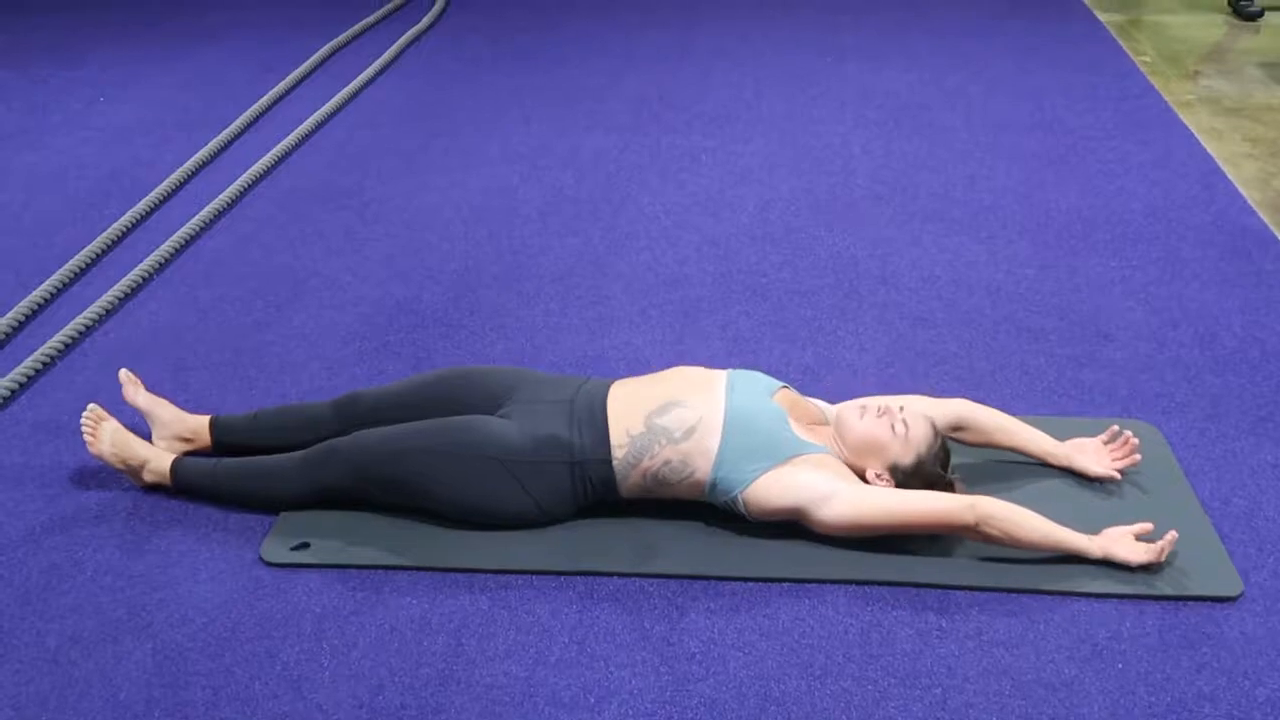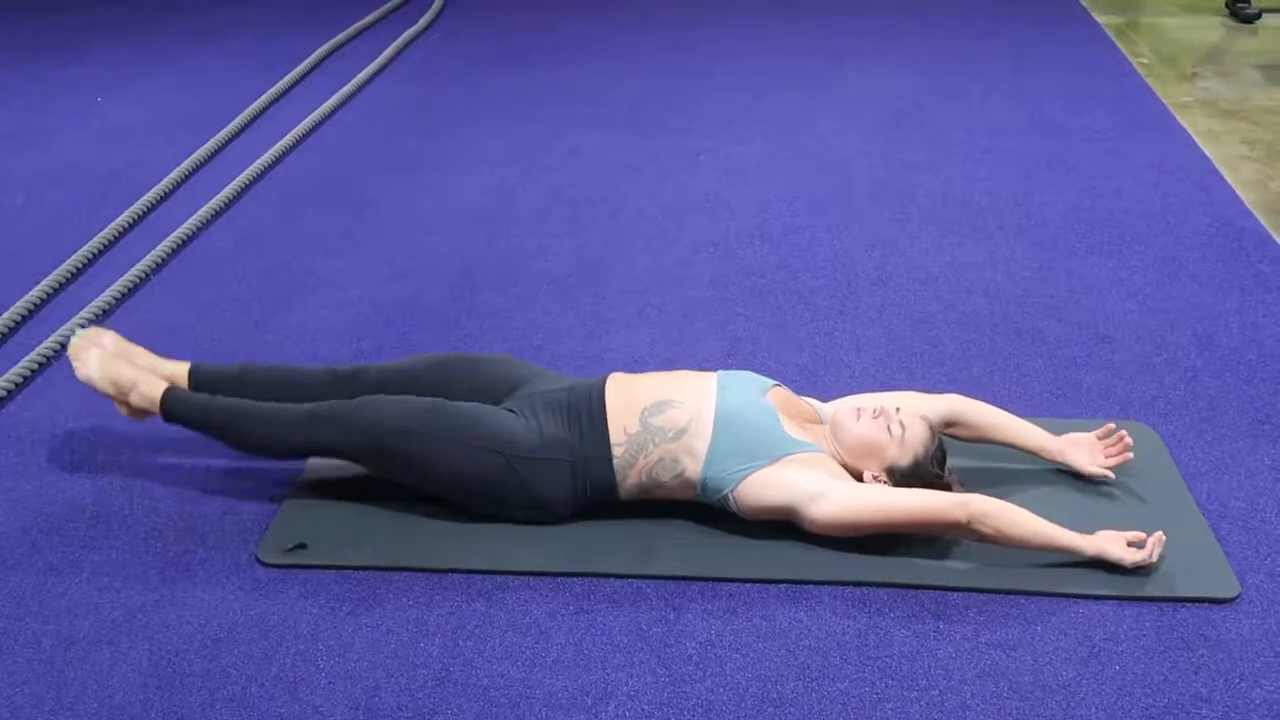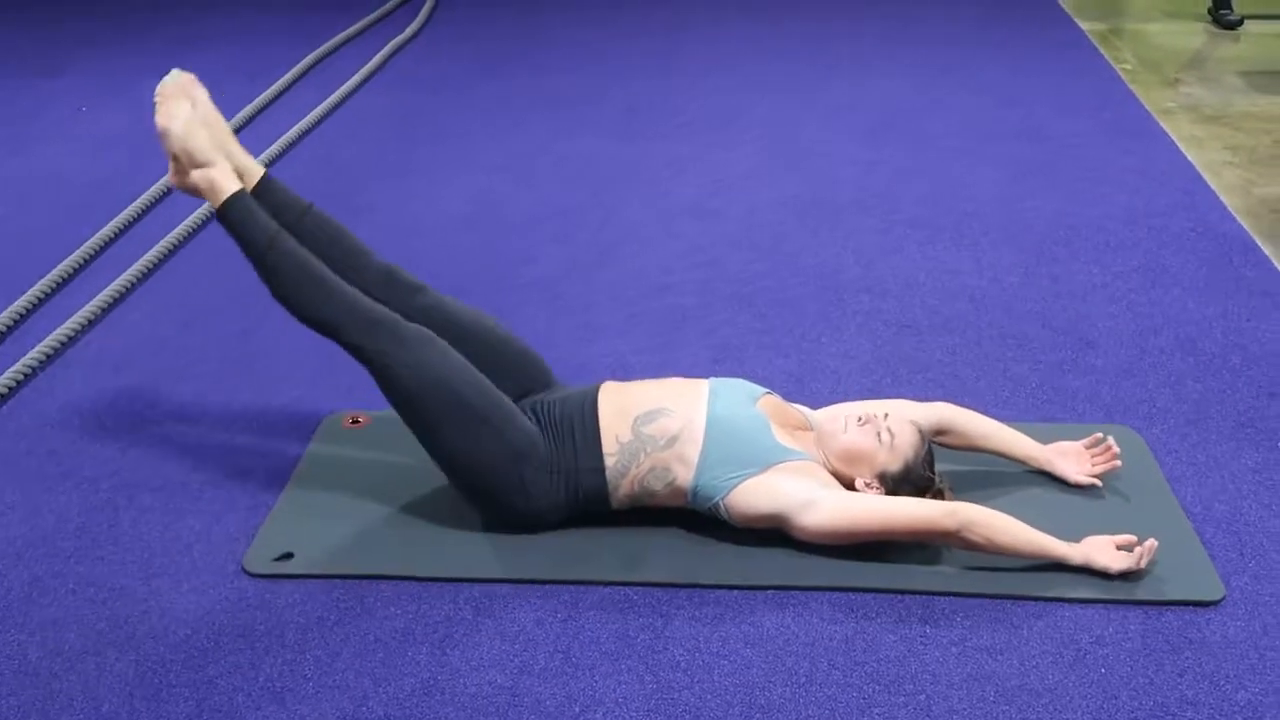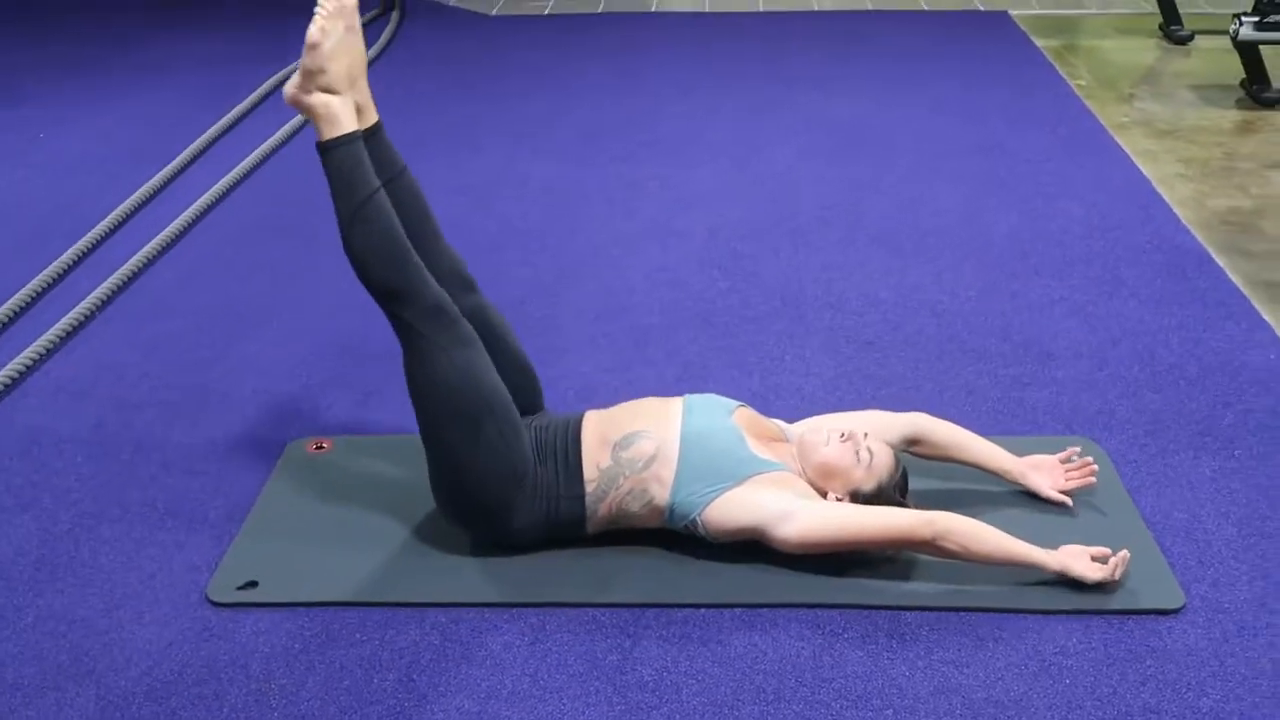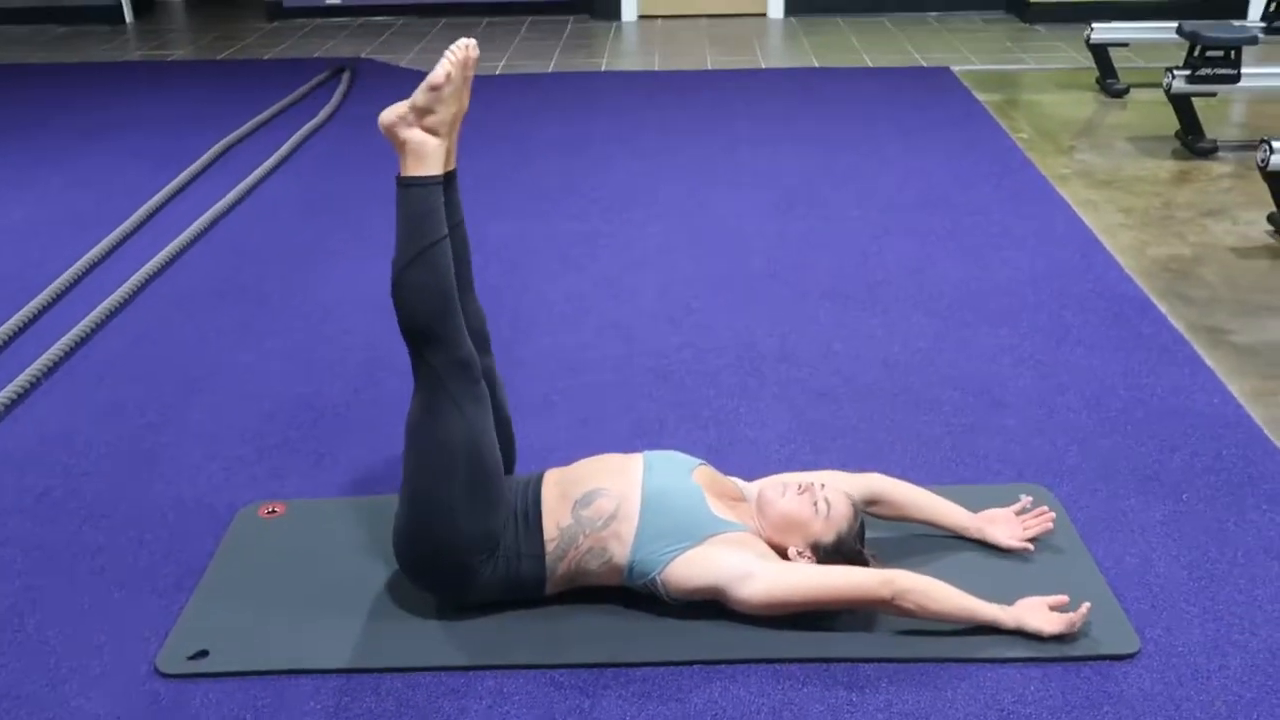
dt=0.7s
person 1, frame 1
left shoulder: (819, 490)
right shoulder: (822, 415)
left elbow: (970, 516)
right elbow: (961, 408)
left wrist: (1103, 548)
right wrist: (1065, 449)
left hip: (547, 468)
right hip: (566, 397)
left knee: (342, 466)
right knee: (363, 410)
left ankle: (163, 470)
right ankle: (196, 428)
person 1, frame 2
left shoulder: (820, 491)
right shoulder: (822, 414)
left elbow: (962, 513)
right elbow: (954, 403)
left wrist: (1090, 546)
right wrist: (1061, 446)
left hip: (548, 468)
right hip: (568, 396)
left knee: (341, 429)
right knee: (365, 382)
left ankle: (153, 394)
right ankle: (170, 372)
person 1, frame 3
left shoulder: (809, 499)
right shoulder: (813, 425)
left elbow: (952, 521)
right elbow: (945, 411)
left wrist: (1077, 554)
right wrist: (1048, 458)
left hip: (534, 473)
right hip: (565, 405)
left knee: (379, 328)
right knee: (404, 300)
left ankle: (223, 186)
right ankle: (239, 174)
person 1, frame 4
left shoulder: (784, 510)
right shoulder: (790, 442)
left elbow: (928, 528)
right elbow: (917, 423)
left wrist: (1054, 563)
right wrist: (1018, 470)
left hip: (512, 498)
right hip: (537, 443)
left knee: (421, 303)
right knee: (448, 291)
left ankle: (335, 114)
person 1, frame 5
left shoulder: (744, 568)
right shoulder: (743, 500)
left elbow: (886, 589)
right elbow: (875, 483)
left wrist: (1011, 618)
right wrist: (976, 525)
left hip: (468, 553)
right hip: (511, 508)
left knee: (444, 354)
left ankle: (422, 151)
